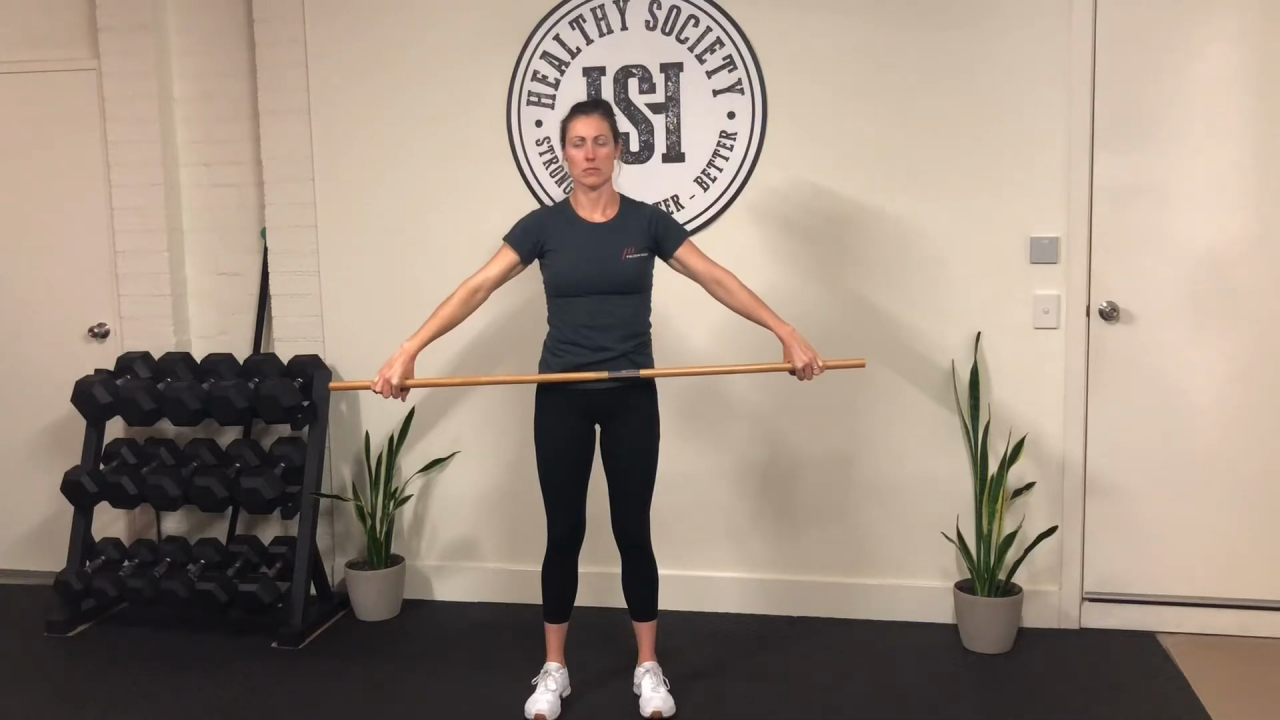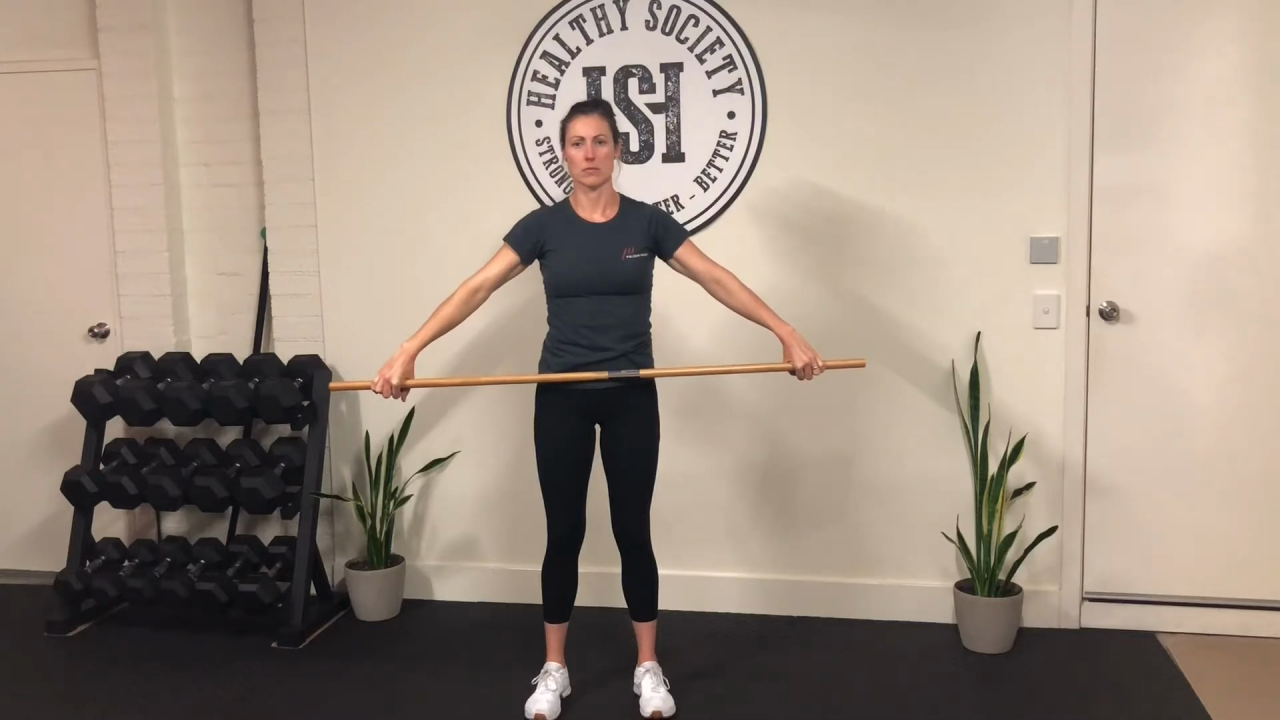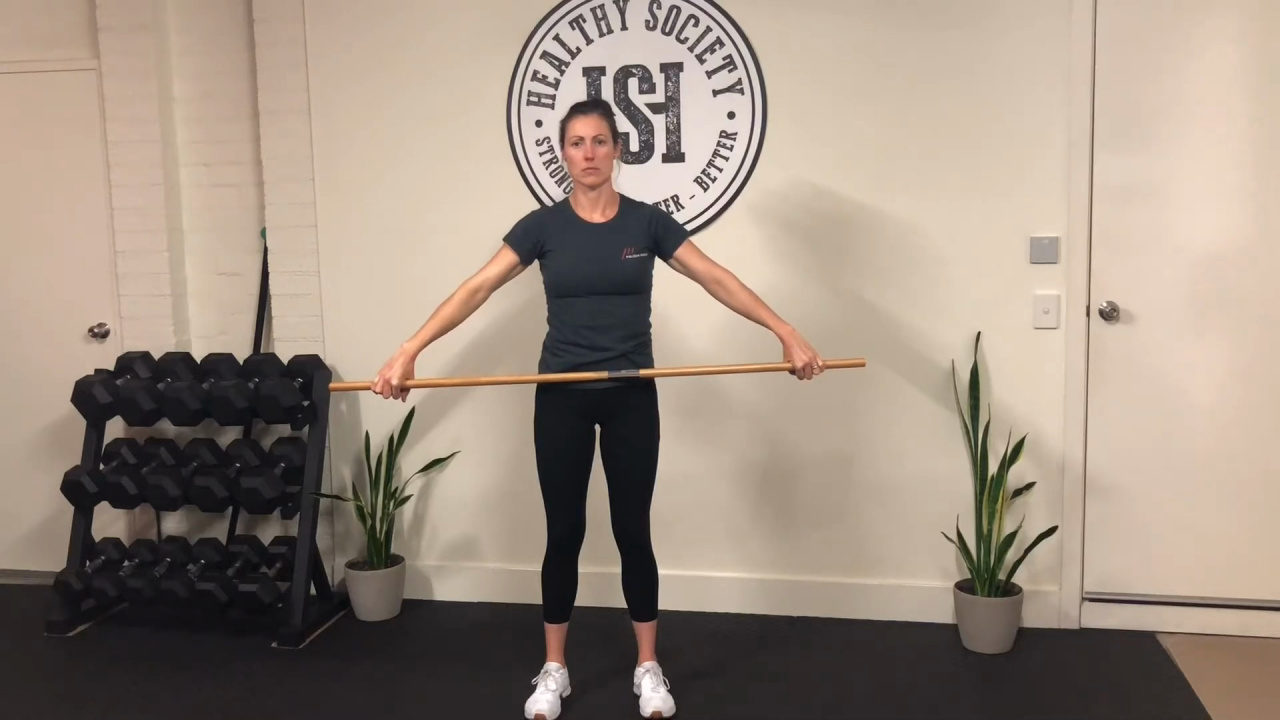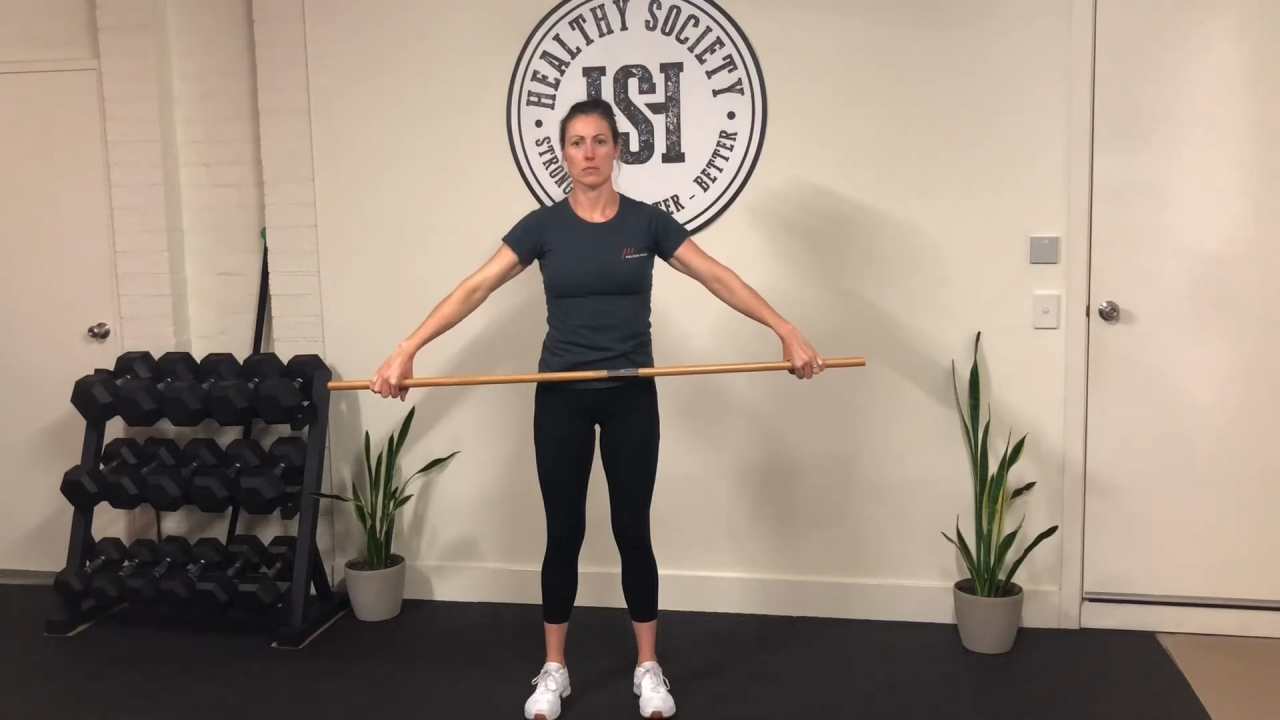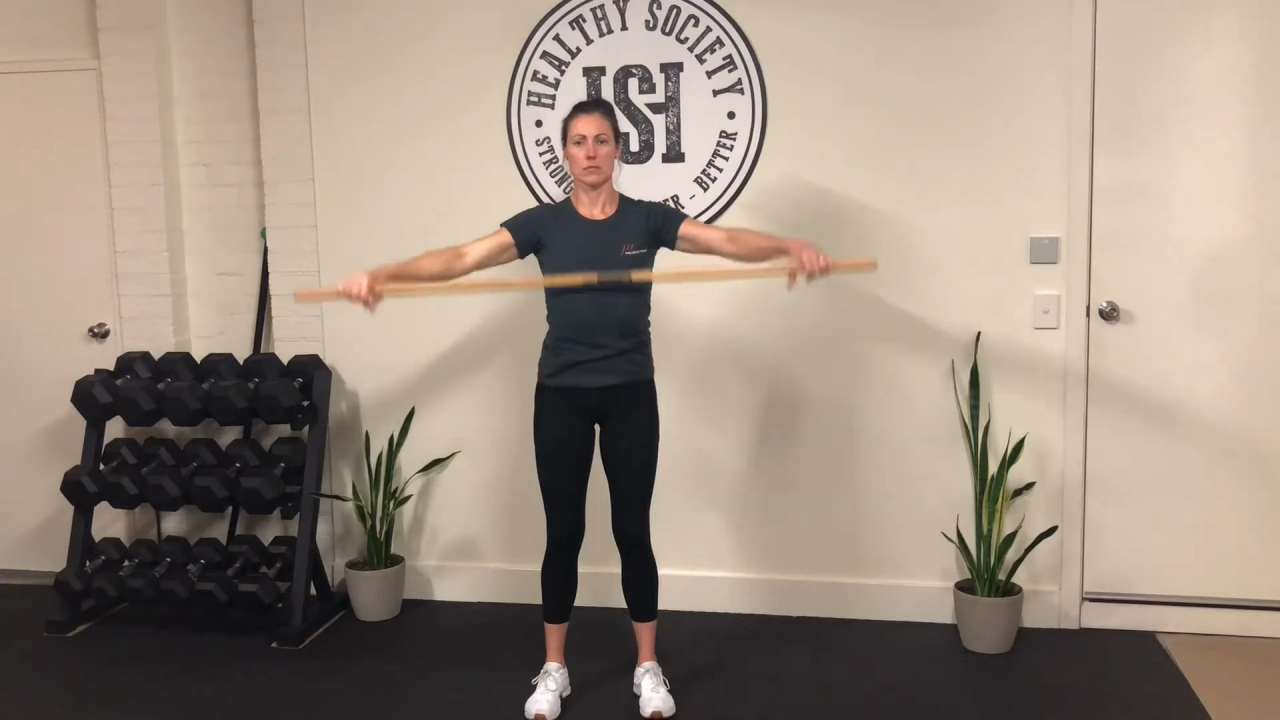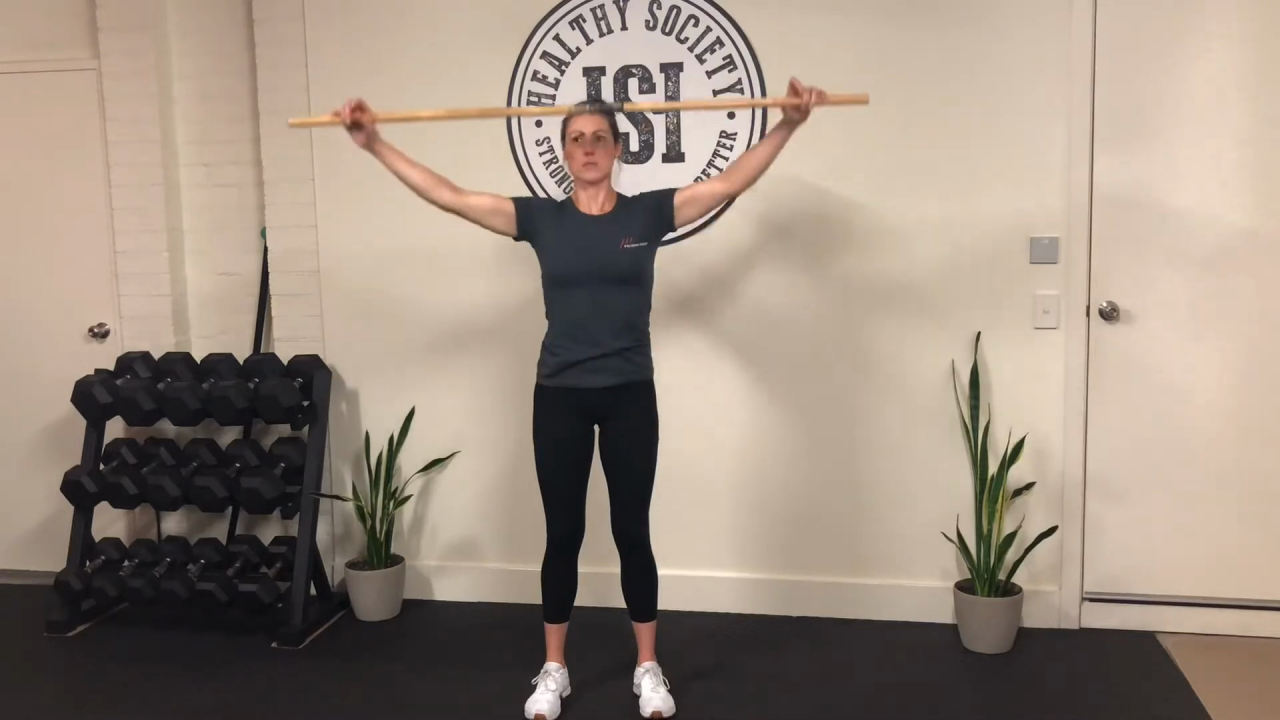
dt=0.4s
person 1, frame 1
left shoulder: (647, 221)
right shoulder: (543, 225)
left elbow: (717, 281)
right elbow: (475, 290)
left wrist: (787, 334)
right wrist: (408, 351)
left hip: (631, 397)
right hip: (562, 398)
left knee: (632, 531)
right knee: (564, 533)
left ankle: (648, 669)
right ankle: (554, 670)
person 1, frame 2
left shoulder: (647, 221)
right shoulder: (543, 225)
left elbow: (717, 280)
right elbow: (475, 290)
left wrist: (787, 334)
right wrist: (408, 350)
left hip: (631, 397)
right hip: (562, 397)
left knee: (633, 532)
right knee: (564, 533)
left ankle: (648, 667)
right ankle: (553, 670)
person 1, frame 3
left shoulder: (647, 221)
right shoulder: (543, 225)
left elbow: (717, 280)
right elbow: (475, 290)
left wrist: (787, 334)
right wrist: (408, 351)
left hip: (631, 396)
right hip: (562, 398)
left knee: (632, 532)
right knee: (563, 533)
left ankle: (648, 668)
right ankle: (554, 670)
person 1, frame 4
left shoulder: (647, 221)
right shoulder: (543, 225)
left elbow: (718, 278)
right elbow: (474, 289)
left wrist: (787, 331)
right wrist: (407, 349)
left hip: (631, 396)
right hip: (561, 398)
left knee: (632, 532)
right knee: (563, 533)
left ankle: (648, 668)
right ankle: (554, 670)
person 1, frame 5
left shoulder: (648, 218)
right shoulder: (543, 222)
left elbow: (729, 242)
right elbow: (459, 259)
left wrist: (788, 248)
right wrist: (383, 275)
left hip: (630, 394)
right hip: (561, 396)
left knee: (632, 531)
right knee: (563, 533)
left ankle: (648, 668)
right ankle: (553, 669)
person 1, frame 6
left shoulder: (648, 212)
right shoulder: (541, 217)
left elbow: (734, 181)
right elbow: (447, 195)
left wrist: (788, 124)
right wrist: (374, 142)
left hip: (629, 396)
right hip: (560, 397)
left knee: (632, 531)
right knee: (562, 534)
left ankle: (648, 668)
